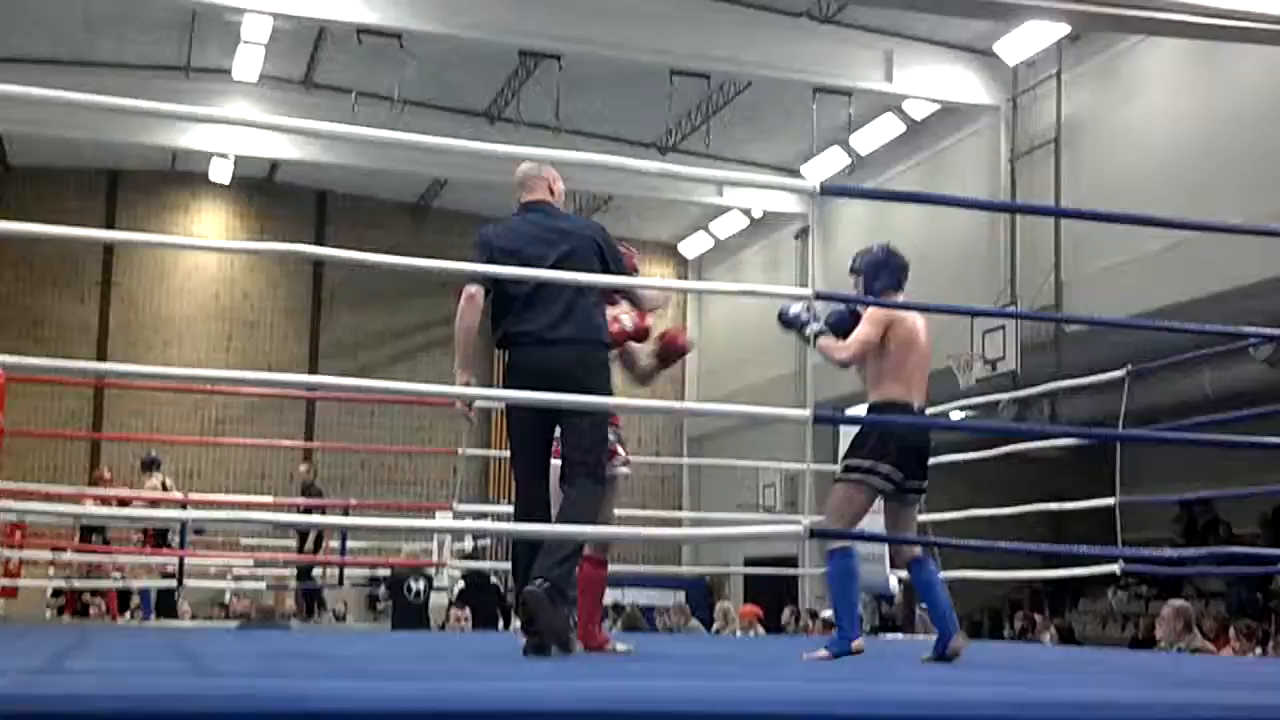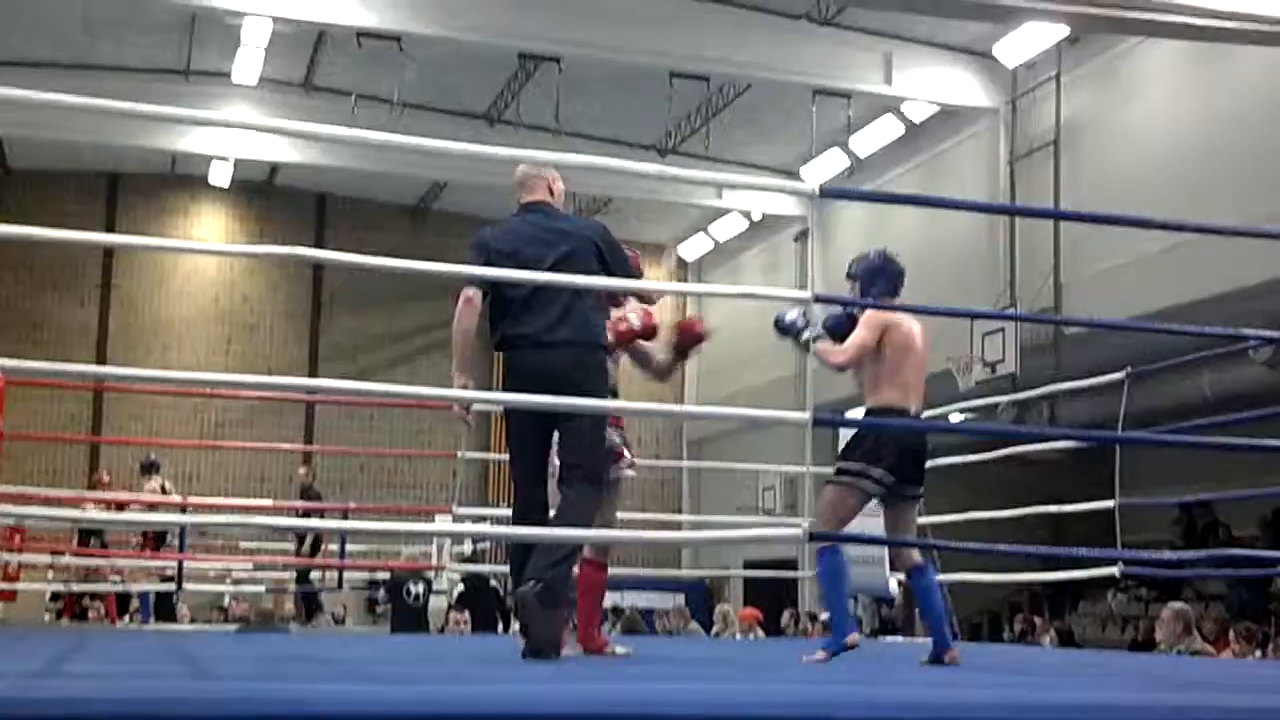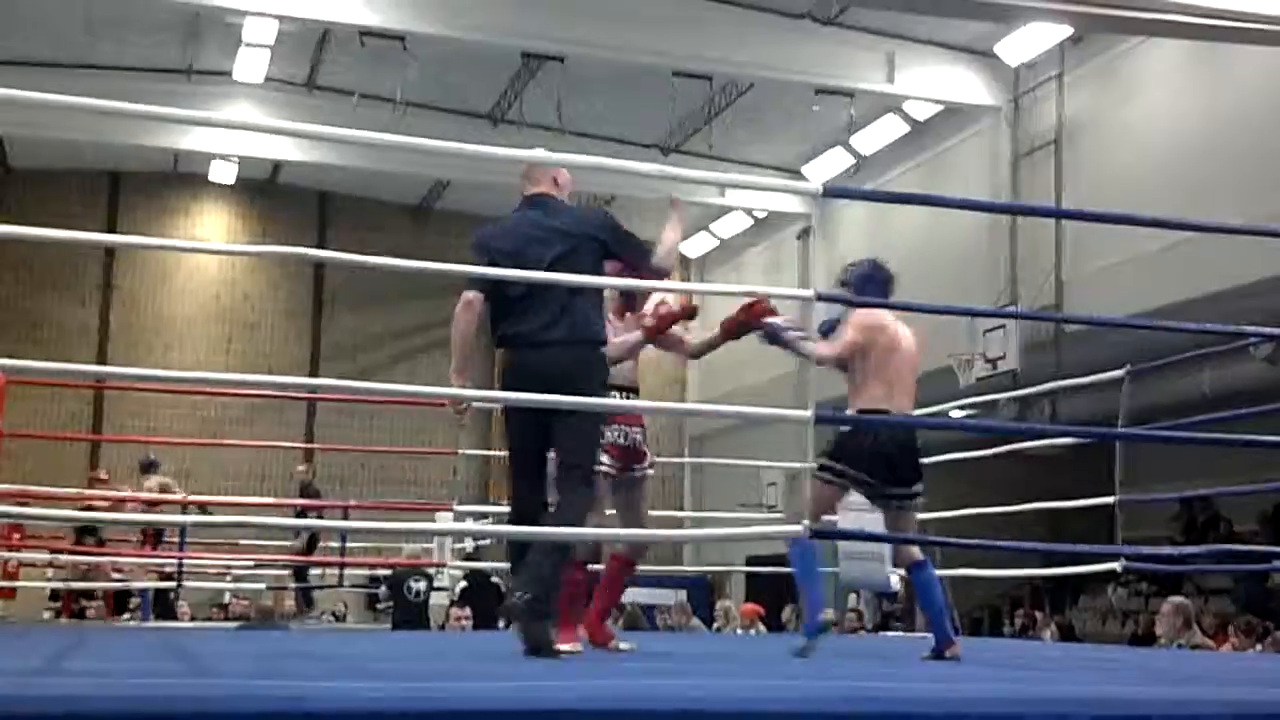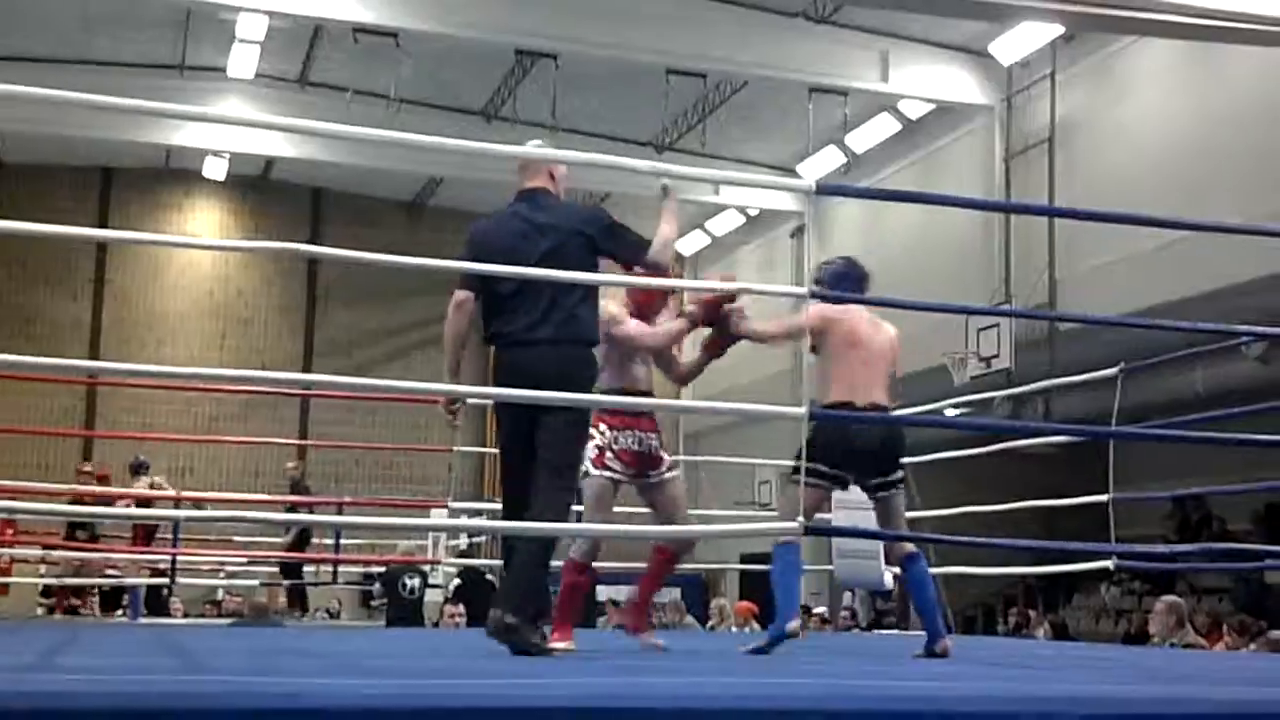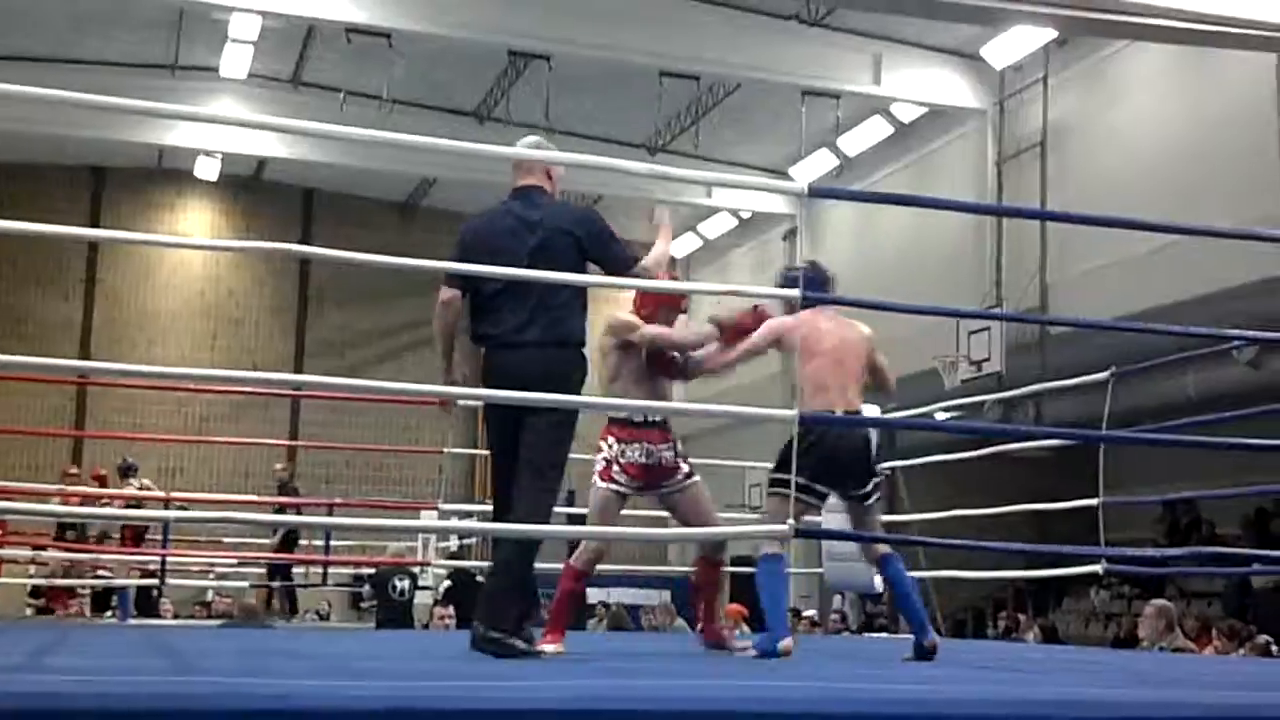
dt=0.1s
person 1, frame 1
left shoulder: (495, 237)
right shoulder: (590, 232)
left elbow: (473, 298)
right elbow: (637, 299)
left wrist: (464, 369)
left hip: (527, 365)
right hip: (585, 363)
left knee: (530, 490)
right knee: (585, 479)
left ankle: (537, 628)
right ankle: (550, 579)
person 1, frame 2
left shoulder: (492, 239)
right shoulder: (589, 232)
left elbow: (470, 301)
left wrist: (461, 374)
left hip: (524, 368)
right hip: (582, 366)
left knee: (528, 492)
right knee: (583, 482)
left ankle: (535, 631)
right ankle: (543, 582)
person 1, frame 3
left shoulder: (494, 235)
right shoulder: (592, 224)
left elbow: (470, 306)
right elbow: (658, 265)
left wrist: (459, 376)
right wrist: (675, 222)
left hip: (523, 369)
right hip: (579, 366)
left knee: (527, 491)
right knee: (576, 485)
left ankle: (538, 622)
right ankle: (532, 593)
person 1, frame 4
left shoulder: (487, 231)
right shoulder: (587, 220)
left elbow: (462, 303)
right elbow: (655, 259)
left wrist: (452, 378)
right wrist: (670, 214)
left hip: (513, 367)
right hip: (569, 363)
left knee: (519, 489)
right knee: (556, 485)
left ankle: (522, 607)
right ankle: (515, 608)
person 1, frame 5
left shoulder: (478, 227)
right shoulder: (577, 220)
left elbow: (448, 301)
right elbow: (644, 274)
left wrist: (448, 369)
right wrist: (663, 237)
left hip: (501, 365)
right hip: (556, 364)
left knee: (507, 491)
right knee: (536, 489)
left ankle: (511, 614)
right ankle: (498, 620)
person 2, frame 1
left shoulder: (881, 311)
right shoulder: (916, 320)
left elbow: (844, 356)
left wrist: (811, 328)
right wrist: (845, 328)
left hip: (887, 428)
right hip: (914, 430)
left knee: (835, 527)
right knee: (905, 541)
left ankle: (848, 635)
right ankle: (949, 635)
person 2, frame 2
left shoulder: (878, 316)
right shoulder: (912, 326)
left elbow: (841, 360)
left wrist: (807, 334)
right wrist: (843, 331)
left hip: (883, 433)
right hip: (912, 435)
left knee: (825, 527)
right knee: (905, 547)
left ankle: (842, 632)
right ankle: (944, 644)
person 2, frame 3
left shoulder: (864, 319)
right shoulder: (906, 335)
left elbow: (829, 356)
left wrist: (792, 336)
right wrist: (851, 358)
left hip: (867, 435)
right hip: (903, 438)
right knee: (907, 546)
left ankle: (816, 614)
right ankle: (946, 640)
person 2, frame 4
left shoulder: (827, 314)
right shoulder: (887, 330)
left elbow: (765, 332)
left wrist: (734, 320)
left hip: (839, 429)
right hip: (883, 431)
left knee: (788, 526)
right knee: (899, 539)
left ankle: (786, 618)
right ankle: (937, 636)
person 2, frame 5
left shoulder: (785, 325)
right shoulder: (861, 332)
left elbow: (722, 362)
right elbow: (886, 385)
left wrist: (690, 362)
left hip: (816, 440)
right hip: (854, 439)
left knee: (770, 539)
right knee: (875, 546)
left ankle: (776, 635)
right ankle: (925, 634)
person 3, frame 1
left shoulder: (615, 316)
left elbow: (642, 375)
left wrist: (664, 354)
right wrist: (612, 336)
left hip: (605, 422)
left knee: (600, 534)
left ankle: (591, 631)
person 3, frame 2
left shoulder: (622, 317)
left elbow: (659, 370)
left wrist: (681, 345)
right wrist: (614, 338)
left hip: (610, 427)
left knee: (602, 536)
left ankle: (590, 634)
person 3, frame 3
left shoulder: (639, 314)
left elbow: (689, 348)
right elbow: (605, 355)
left wrist: (735, 325)
right wrist: (651, 326)
left hip: (629, 423)
left knee: (635, 536)
left ankle: (595, 625)
right ankle: (566, 627)
person 3, frame 4
left shoulder: (650, 325)
right shoulder: (610, 313)
left elbow: (680, 376)
right elbow: (655, 341)
left wrist: (712, 349)
right wrist: (698, 314)
left hip: (647, 430)
right hip: (611, 430)
left knee: (682, 533)
right knee: (595, 534)
left ankle: (638, 613)
right ankle: (561, 626)
person 3, frame 5
left shoulder: (662, 345)
right shoulder: (620, 324)
right elbow: (683, 339)
left wrist: (677, 364)
right wrist: (719, 331)
left hip: (665, 444)
right hip: (624, 443)
left knee: (714, 534)
right knee: (596, 545)
left ankle: (713, 629)
right ankle: (554, 630)
